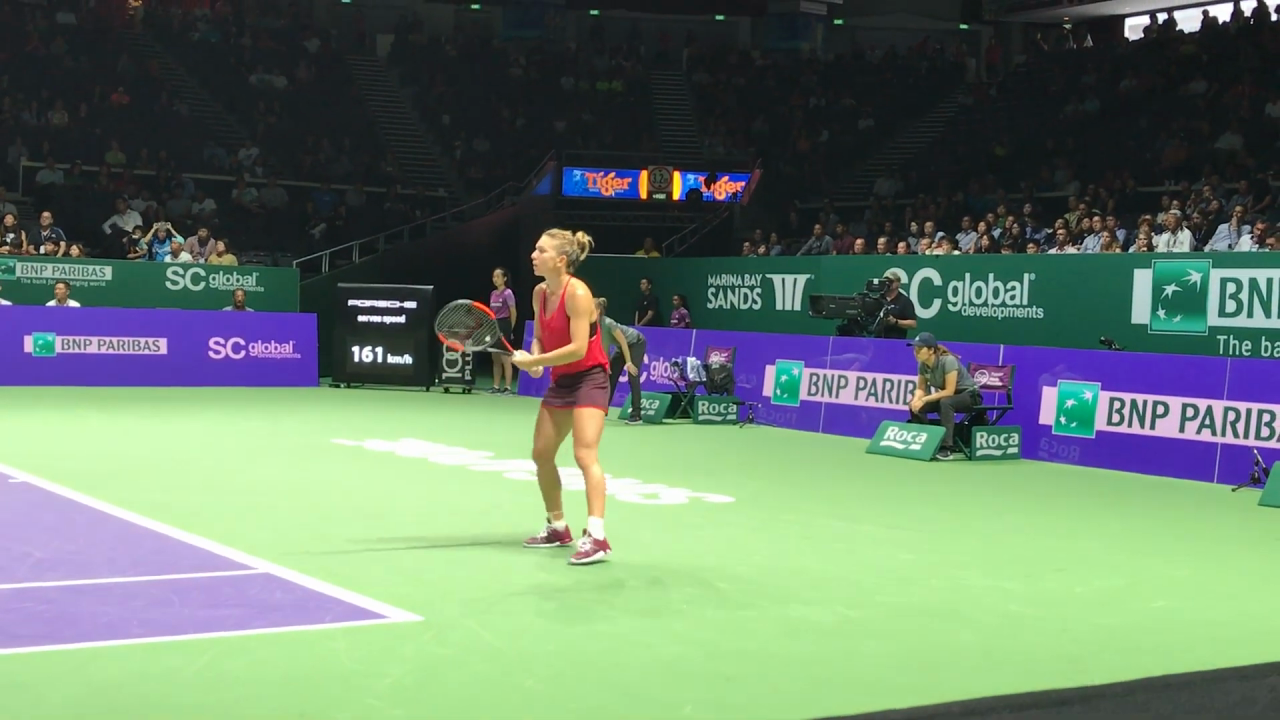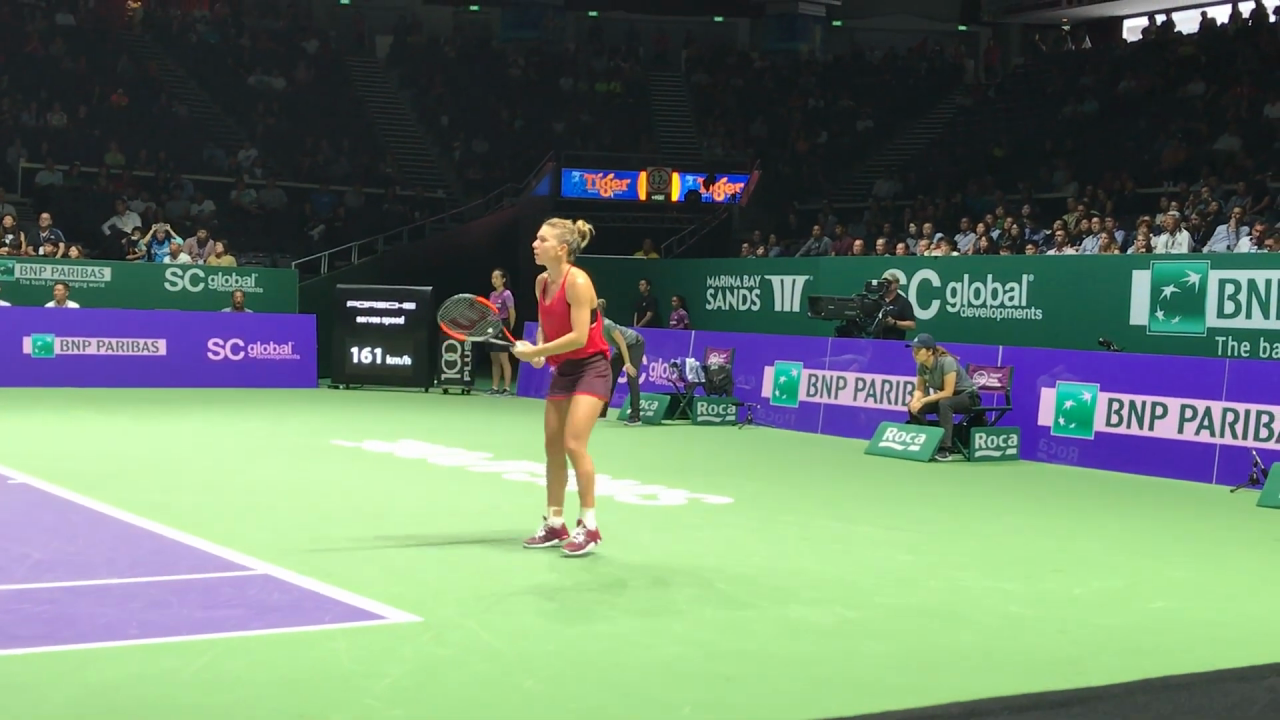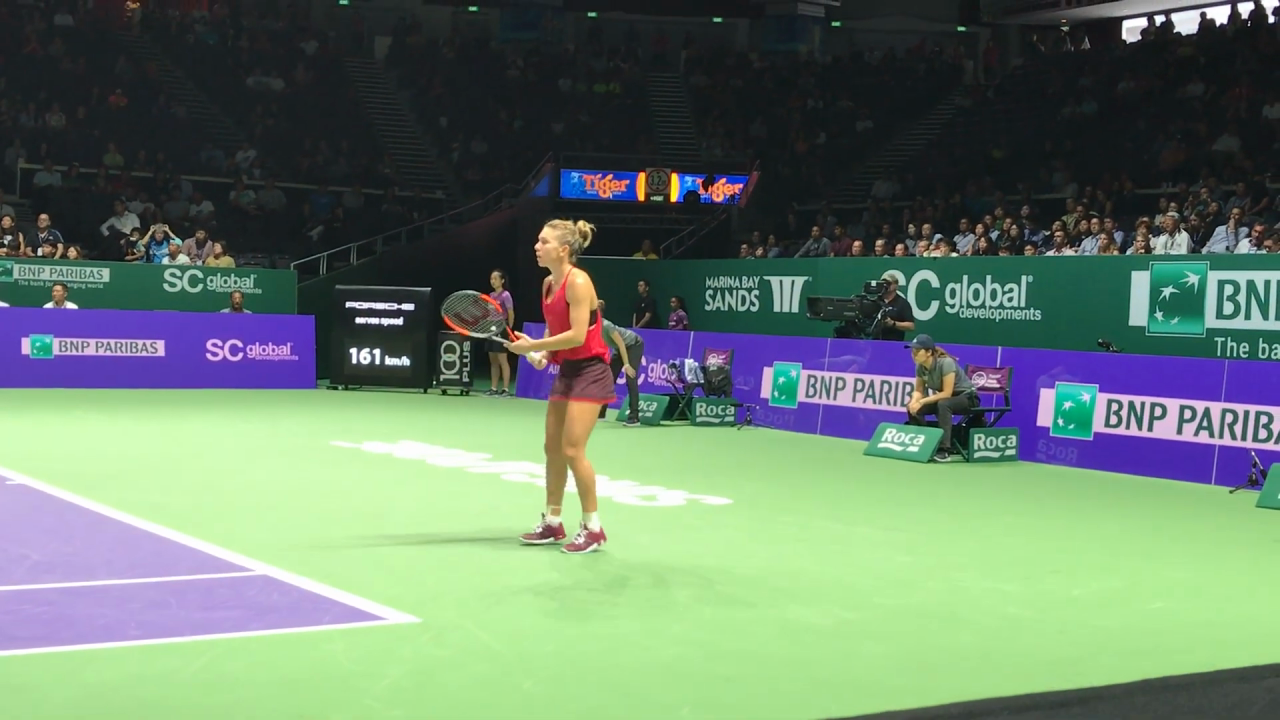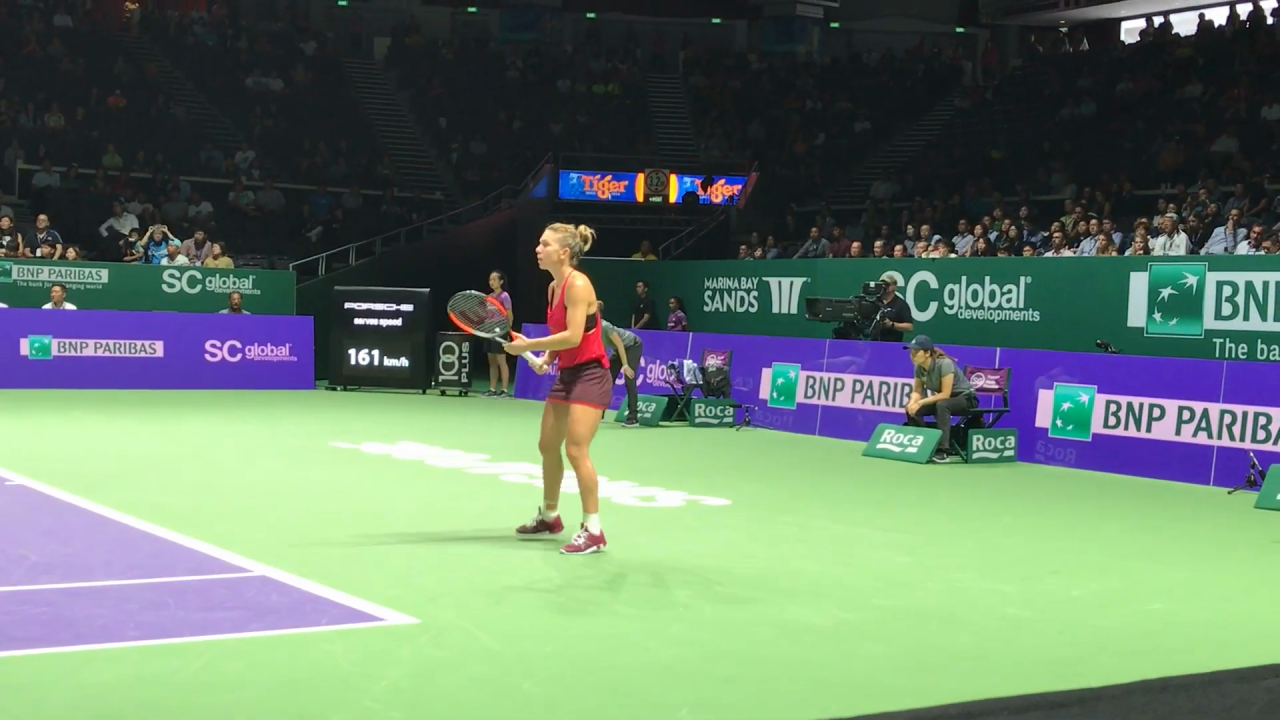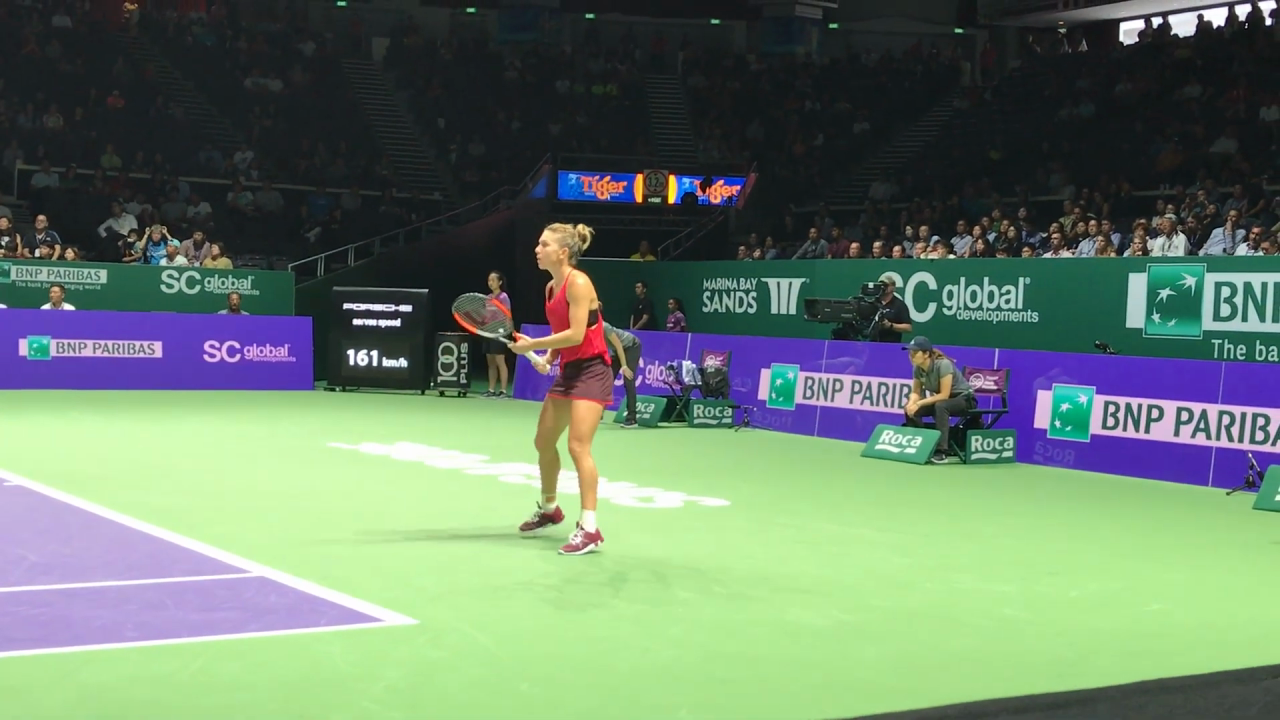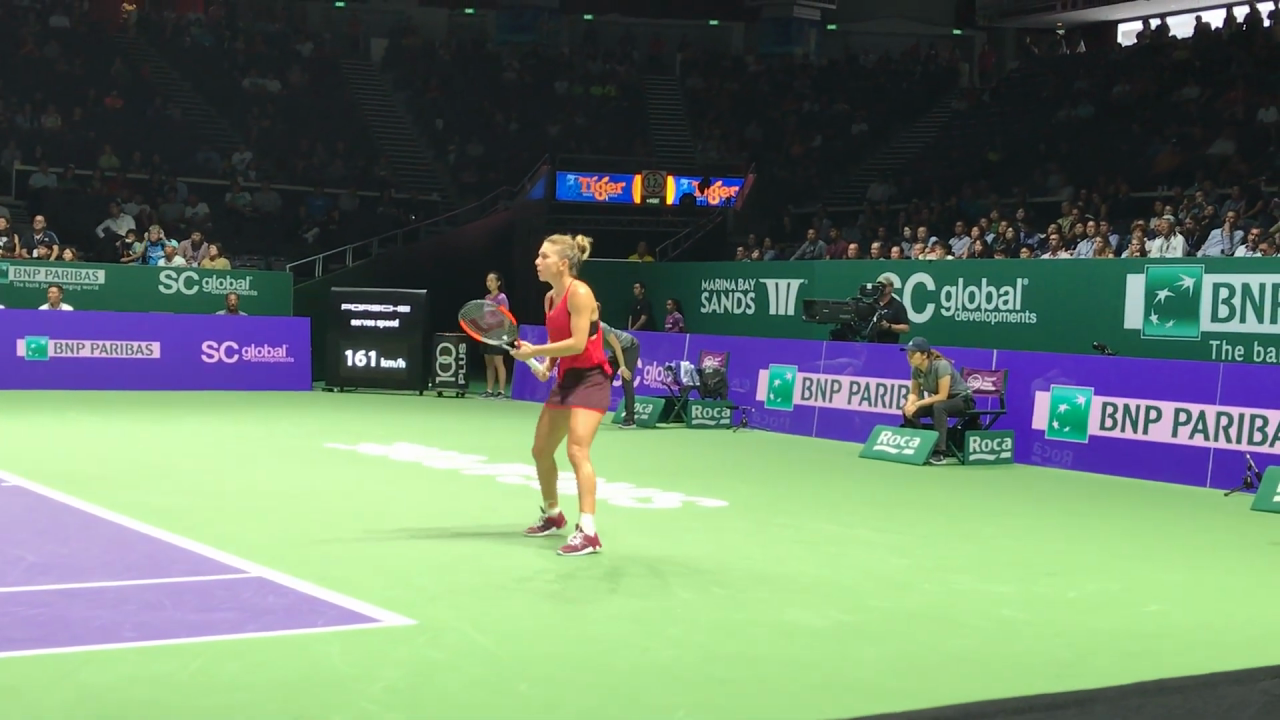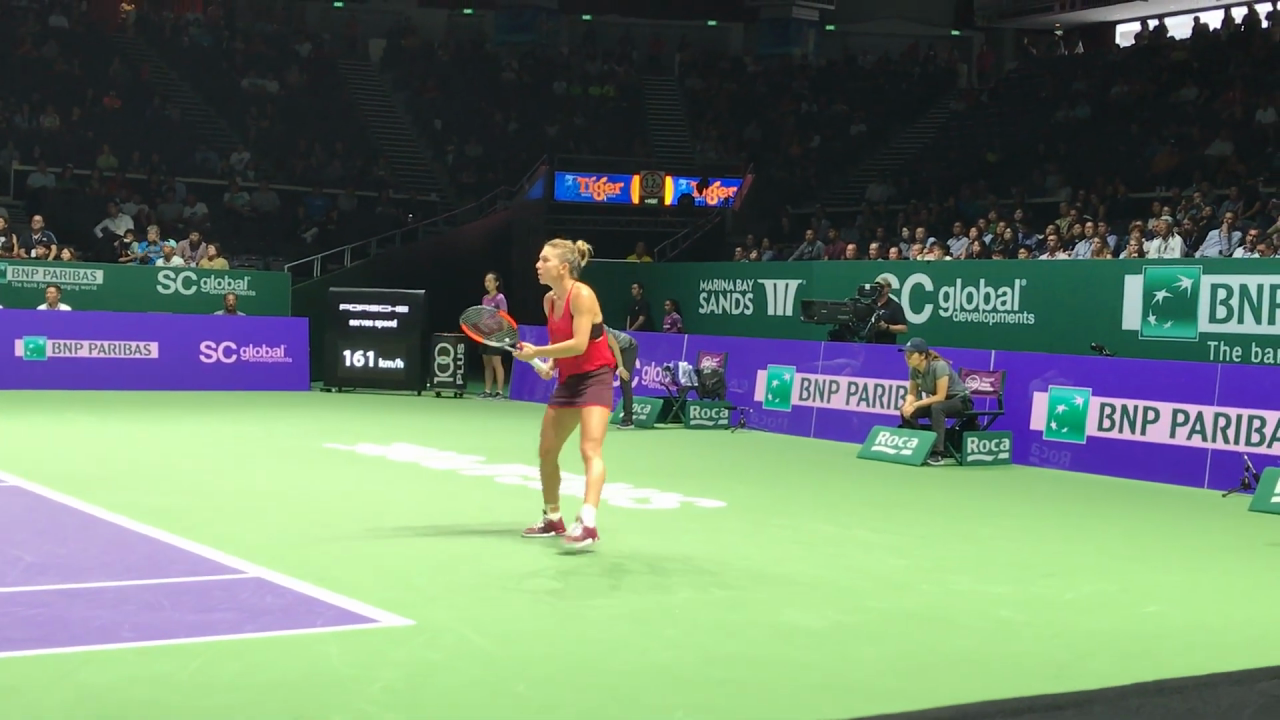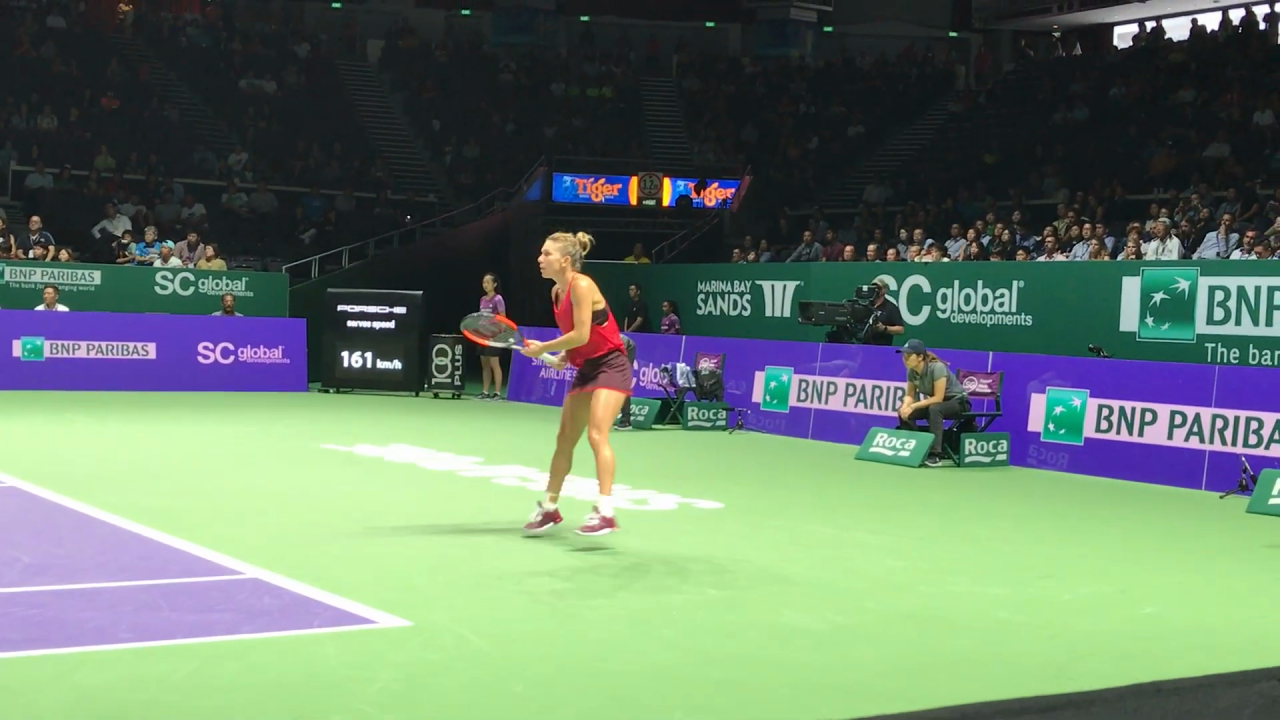
dt=0.1s
person 1, frame 1
left shoulder: (577, 293)
right shoulder: (540, 293)
left elbow: (579, 349)
left wrist: (534, 361)
right wrist: (534, 360)
left hip: (589, 381)
right hip: (561, 382)
left knee: (585, 456)
right knee: (541, 456)
left ankle: (597, 537)
right ankle: (557, 528)
person 1, frame 2
left shoulder: (577, 281)
right shoulder: (542, 282)
left elbow: (580, 336)
left wrist: (535, 351)
right wrist: (538, 352)
left hip: (589, 369)
right hip: (564, 371)
left knee: (574, 444)
right knee: (553, 448)
left ankle: (588, 524)
right ankle: (555, 524)
person 1, frame 3
left shoulder: (578, 282)
right shoulder: (549, 284)
left elbow: (578, 335)
left wrist: (533, 346)
right wrist: (542, 352)
left hip: (589, 373)
right hip: (567, 371)
left knee: (572, 450)
right knee: (553, 449)
left ankle: (593, 528)
right ankle: (553, 523)
person 1, frame 4
left shoulder: (578, 284)
right shoulder: (554, 287)
left elbow: (573, 337)
left wrist: (528, 345)
right wrist: (546, 358)
left hip: (589, 375)
right hip: (567, 374)
left knee: (576, 450)
right knee: (547, 446)
left ankle: (593, 531)
right ankle: (548, 517)
person 1, frame 5
left shoulder: (578, 283)
right shoulder: (552, 287)
left elbow: (577, 335)
left wrist: (532, 345)
right wrist: (549, 357)
left hip: (590, 371)
right hip: (568, 372)
left knee: (578, 447)
right knee: (543, 442)
left ankle: (589, 529)
right ankle: (549, 508)
person 1, frame 6
left shoulder: (579, 293)
right shoulder: (550, 297)
left elbow: (578, 344)
left wrist: (534, 352)
right wrist: (547, 364)
left hip: (590, 381)
right hip: (565, 381)
left knee: (577, 454)
right knee: (540, 451)
left ankle: (588, 533)
right ankle: (552, 514)
person 1, frame 7
left shoulder: (582, 295)
right shoulder: (549, 300)
left elbow: (579, 344)
left wrist: (535, 353)
right wrist: (550, 363)
left hip: (595, 381)
right hip: (567, 383)
left knee: (590, 450)
right knee: (546, 453)
left ankle: (587, 524)
right ankle: (553, 519)
person 1, frame 8
left shoulder: (581, 285)
right shoulder: (557, 291)
left elbow: (581, 334)
left wrist: (542, 348)
right wrist: (562, 356)
left hip: (610, 366)
right hip: (586, 368)
left knee: (597, 435)
right knee: (565, 441)
left ankle: (605, 511)
right ankle: (550, 508)
